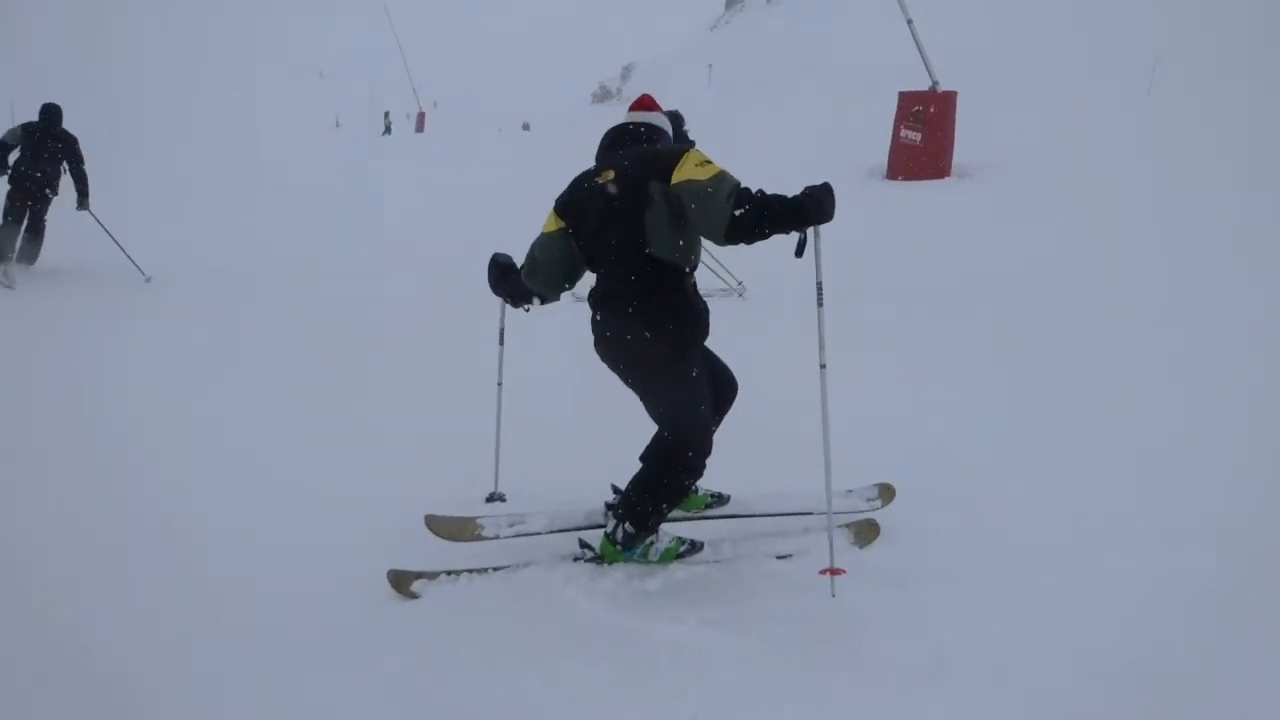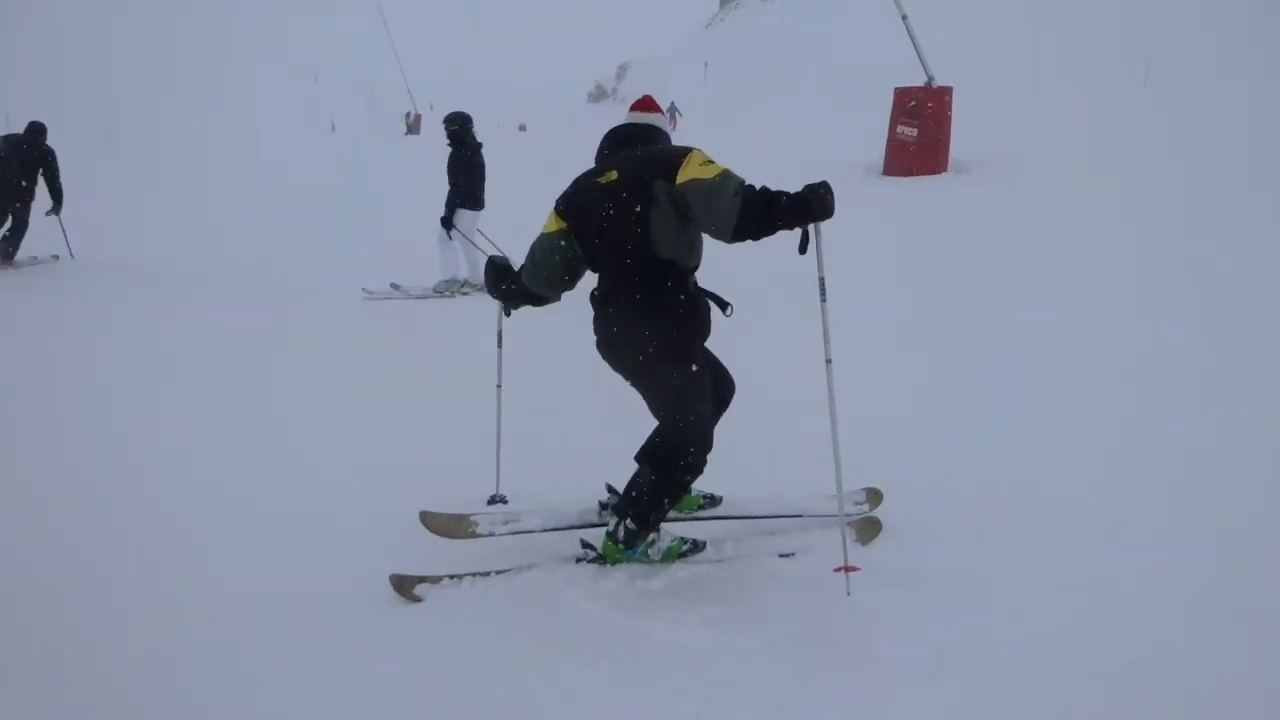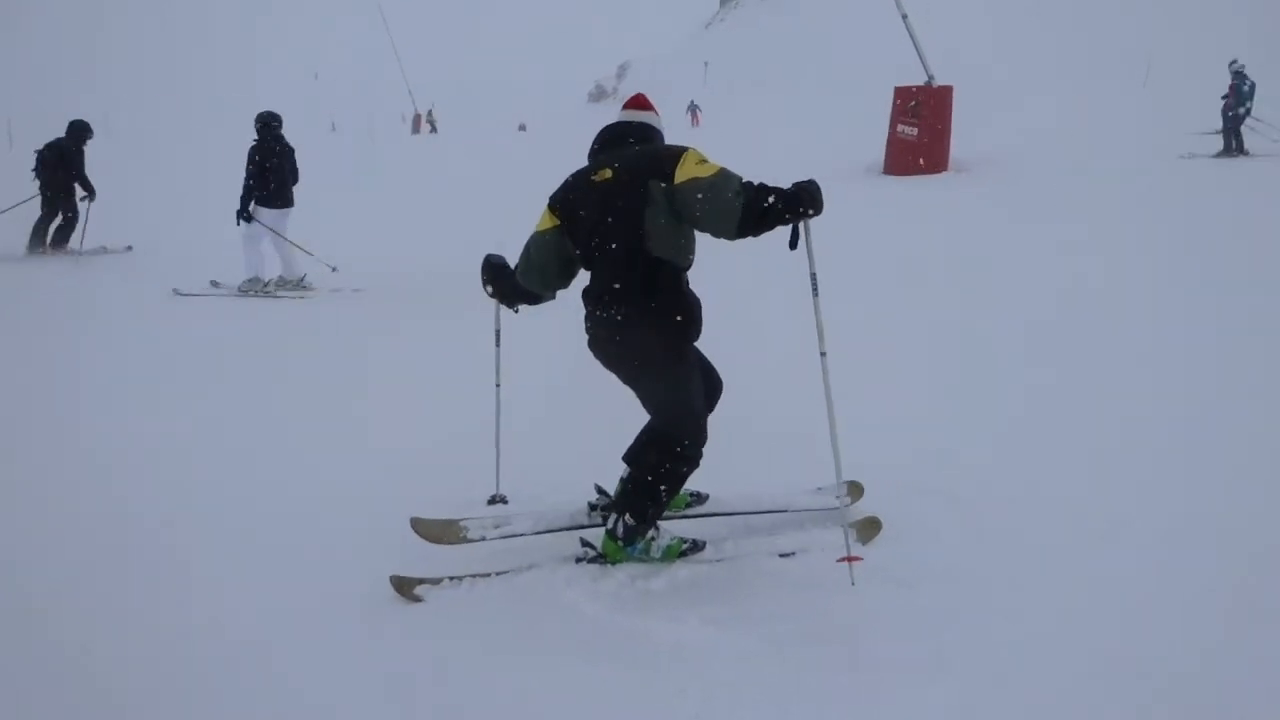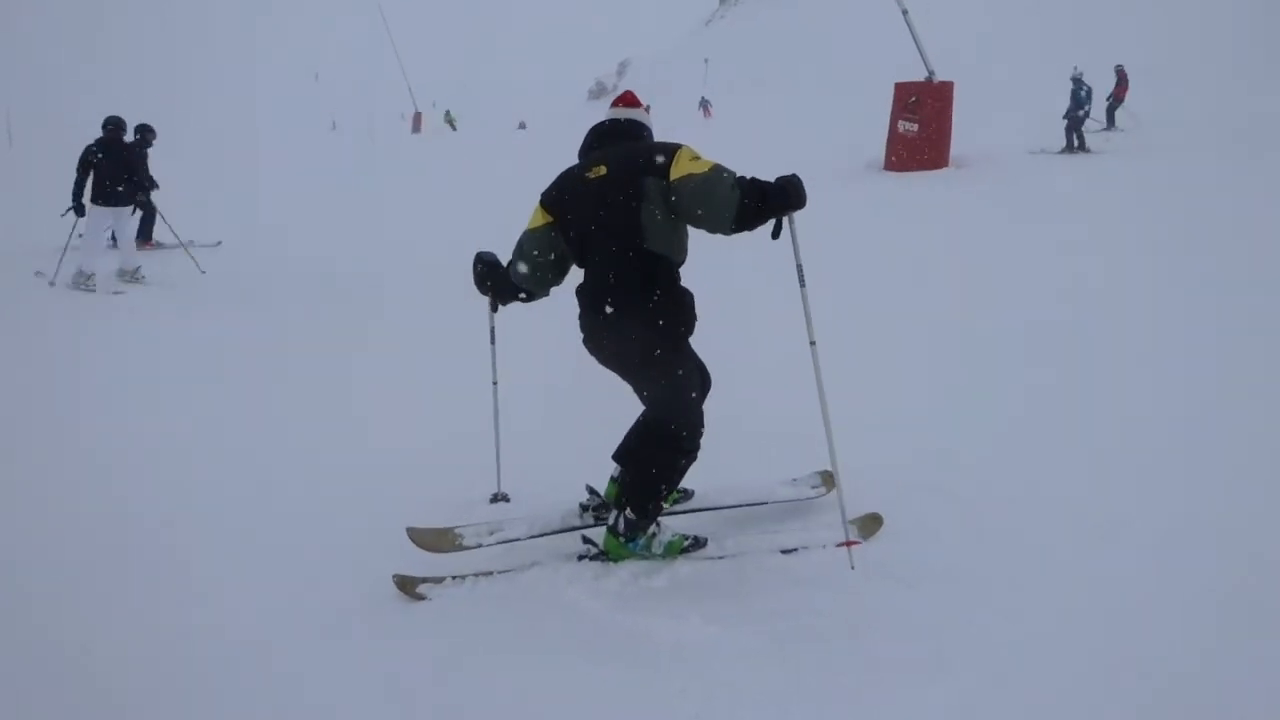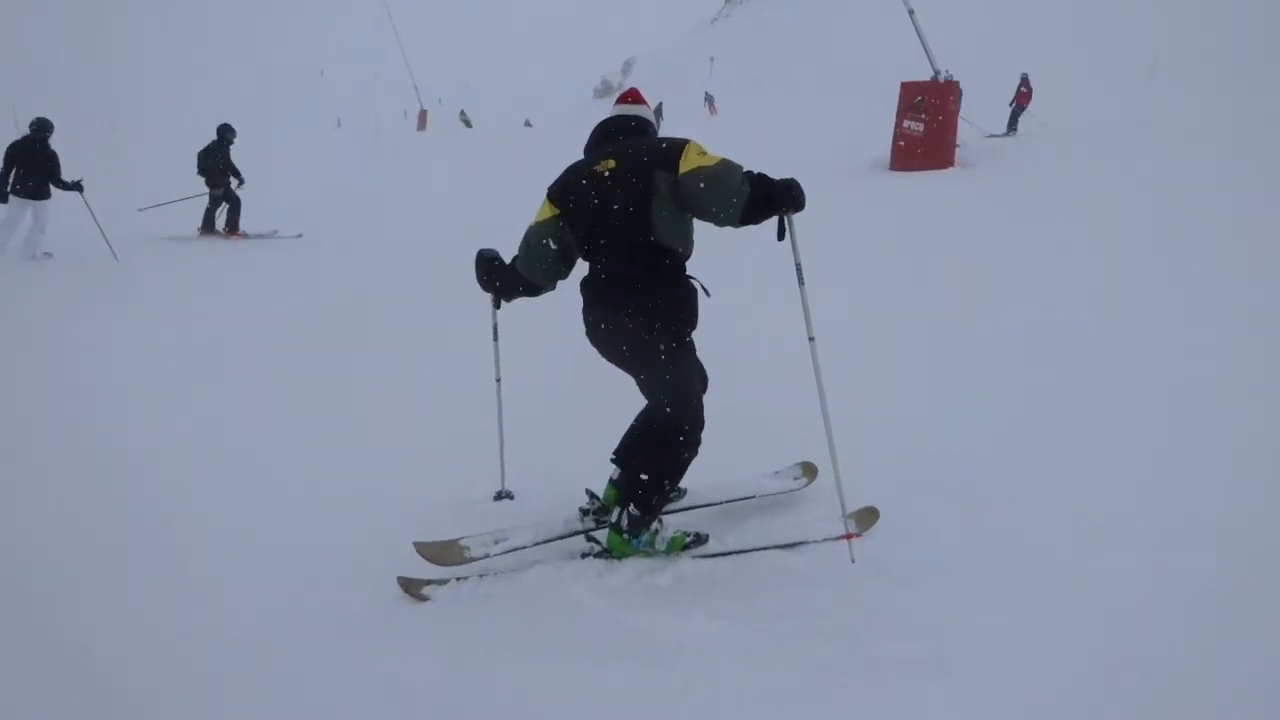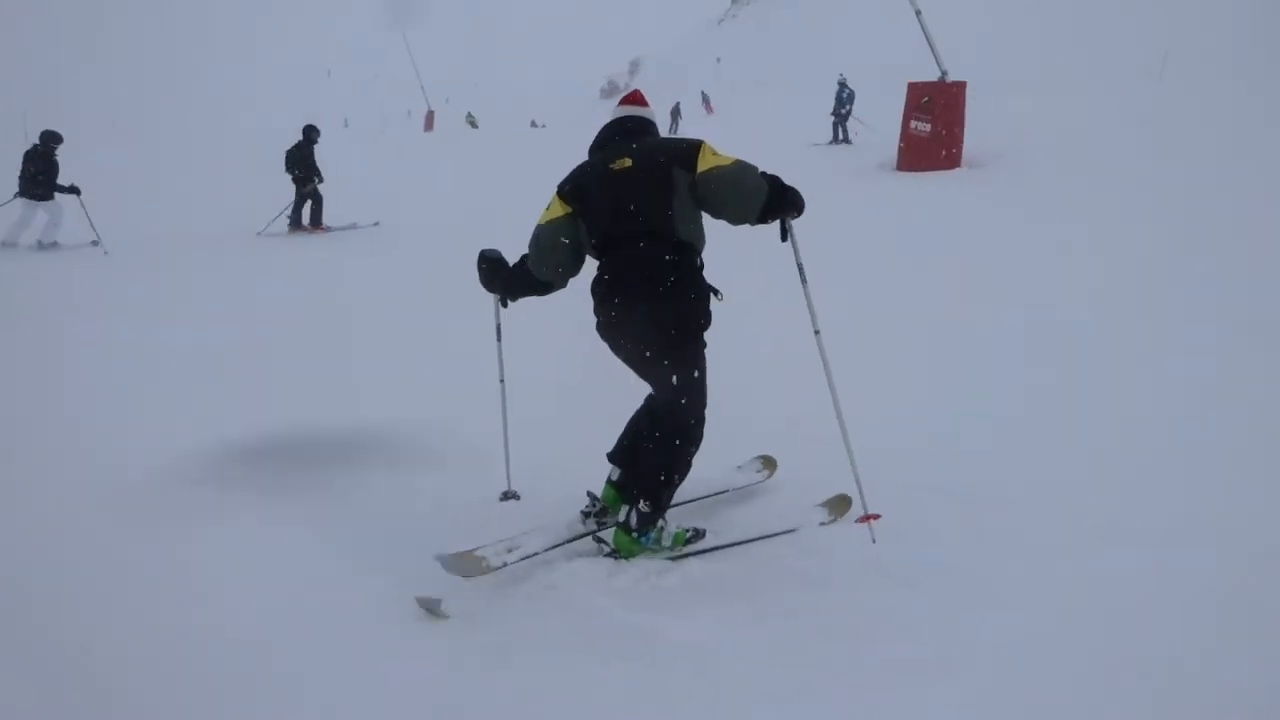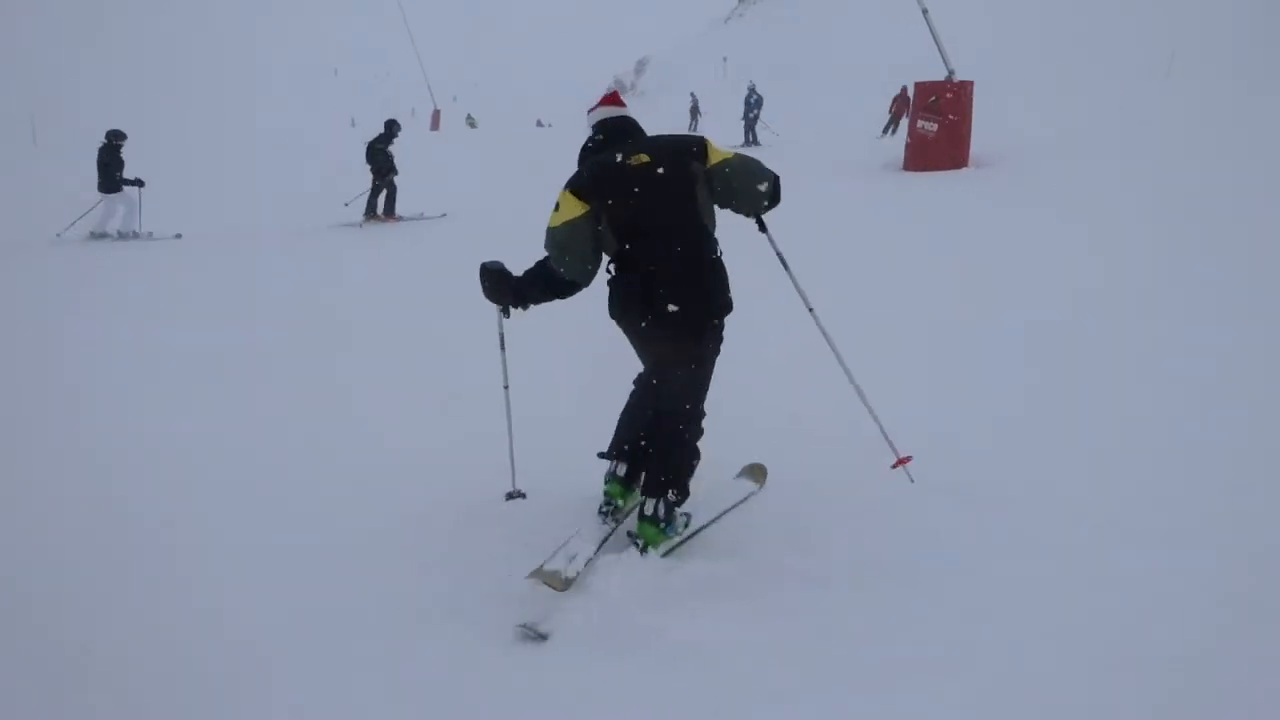
dt=0.4s
person 1, frame 1
left shoulder: (581, 189)
right shoulder: (672, 162)
left elbow: (544, 277)
right elbow: (732, 214)
left wrist: (510, 284)
right wrist: (800, 211)
left hip: (613, 330)
right hip: (661, 329)
left knee: (717, 389)
right knee: (689, 437)
left ankle: (668, 487)
right ankle: (628, 534)
person 1, frame 2
left shoulder: (582, 190)
right shoulder: (674, 164)
left elbow: (545, 277)
right elbow: (738, 212)
left wrist: (509, 287)
right wrist: (802, 205)
left hip: (616, 331)
right hip: (663, 328)
left knee: (714, 390)
right knee: (691, 435)
left ankle: (660, 487)
right ankle: (630, 533)
person 1, frame 3
left shoulder: (574, 189)
right shoulder: (669, 163)
left elbow: (539, 276)
right elbow: (736, 209)
left wrist: (505, 285)
right wrist: (794, 201)
left hip: (606, 328)
right hip: (656, 326)
left knee: (702, 388)
right knee: (685, 432)
left ankle: (640, 486)
right ankle: (629, 531)
person 1, frame 4
left shoulder: (565, 187)
right shoulder: (661, 161)
left elbow: (532, 272)
right elbow: (729, 205)
left wrist: (497, 283)
right wrist: (781, 195)
left hip: (600, 325)
right hip: (651, 323)
left knee: (690, 386)
right knee: (681, 426)
left ankle: (627, 486)
right ankle: (629, 529)
person 1, frame 5
left shoulder: (571, 181)
right shoulder: (670, 155)
left elbow: (538, 266)
right elbow: (734, 196)
left wrist: (502, 280)
right wrist: (782, 194)
left hip: (604, 320)
right hip: (656, 317)
left knee: (684, 386)
right knee: (682, 419)
left ankle: (624, 488)
right ankle: (632, 525)
person 1, frame 6
left shoulder: (579, 182)
right shoulder: (682, 155)
left elbow: (548, 265)
right elbow: (748, 194)
left wrist: (506, 279)
right wrist: (785, 200)
left hip: (615, 316)
right hip: (673, 313)
left knee: (673, 392)
right knee: (684, 415)
left ankle: (619, 490)
right ankle: (638, 524)
person 1, frame 7
left shoulder: (585, 182)
right shoulder: (687, 150)
left elbow: (567, 269)
right elbow: (756, 186)
left wrist: (515, 290)
right wrist: (765, 194)
left hip: (636, 307)
right hip: (698, 301)
left knee: (657, 383)
right knee: (682, 403)
left ankle: (621, 482)
right ankle: (659, 513)
